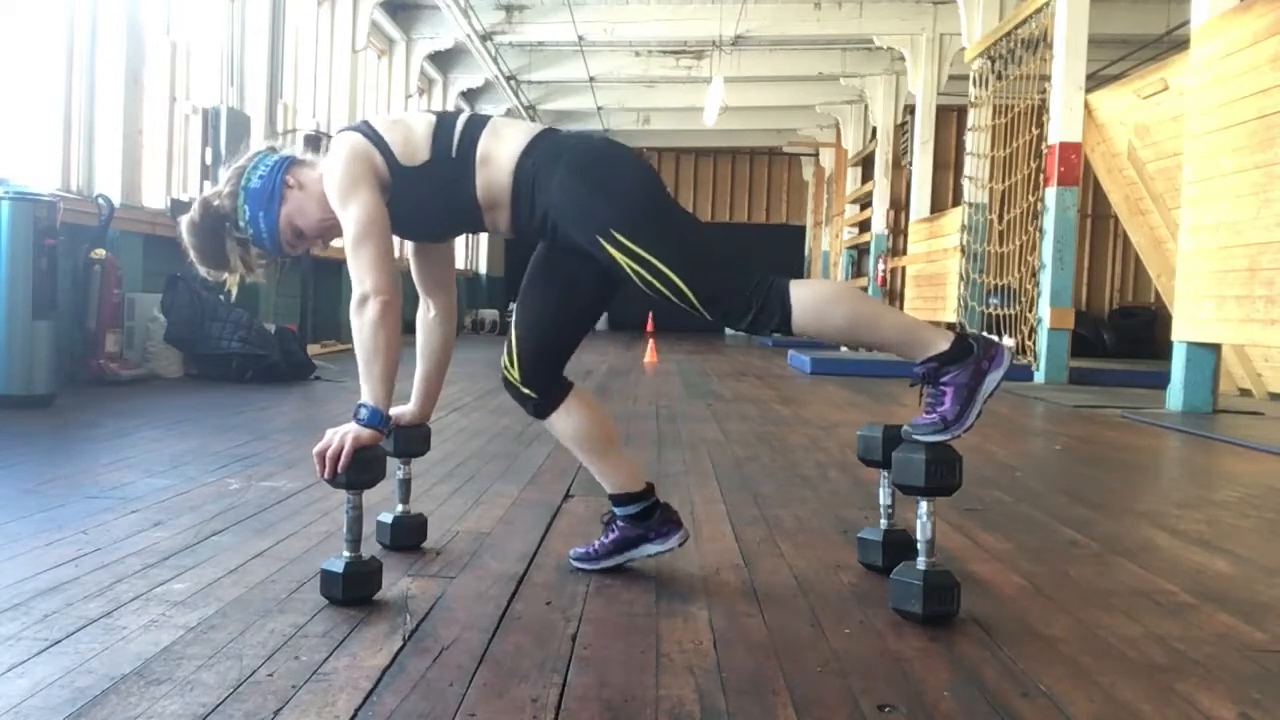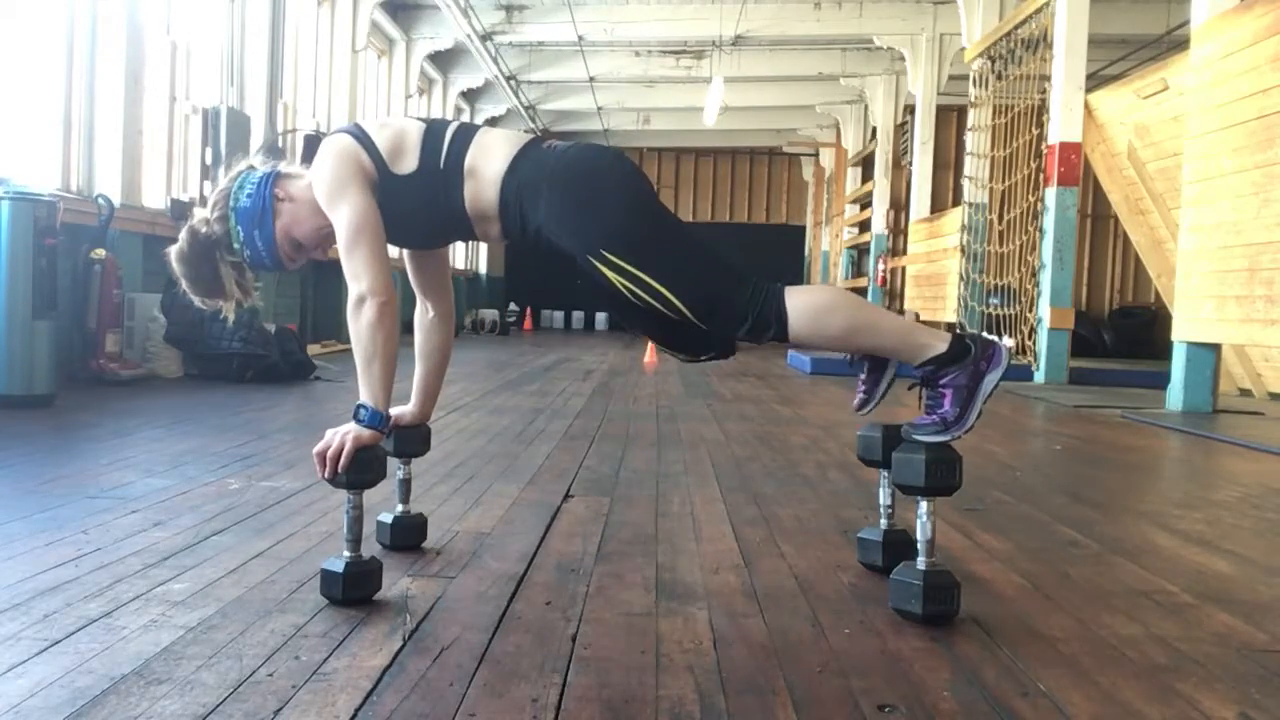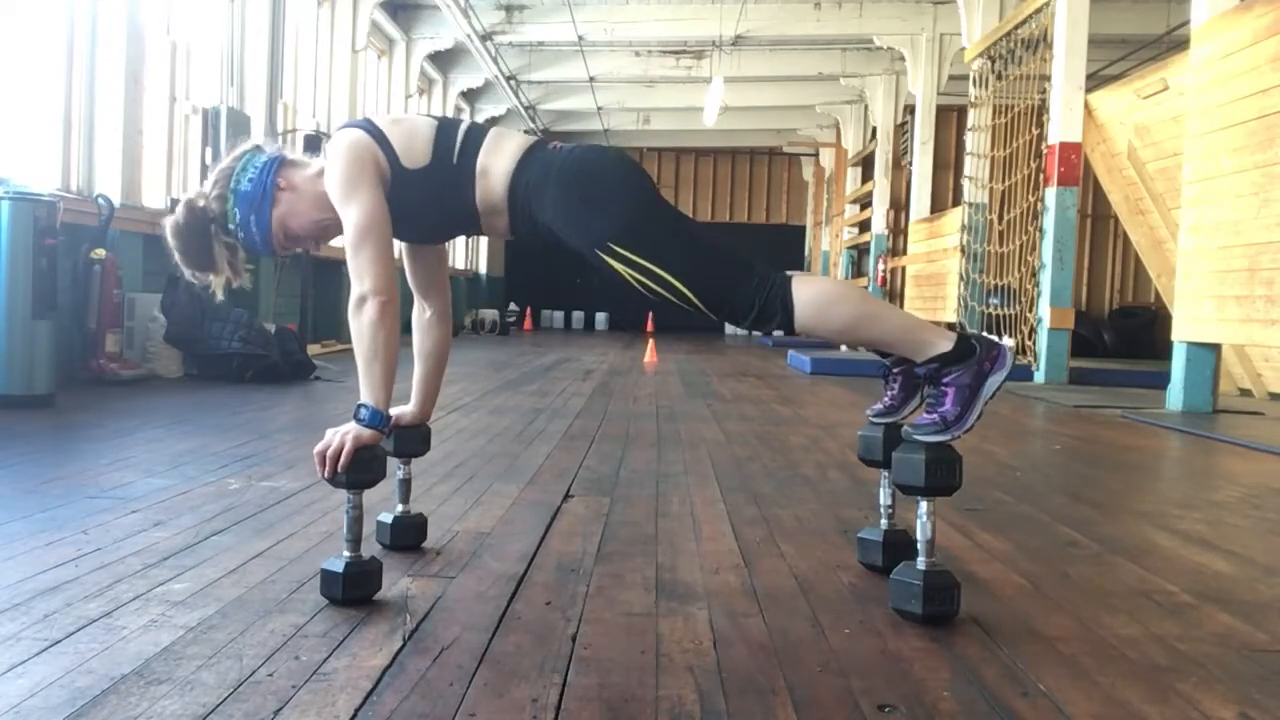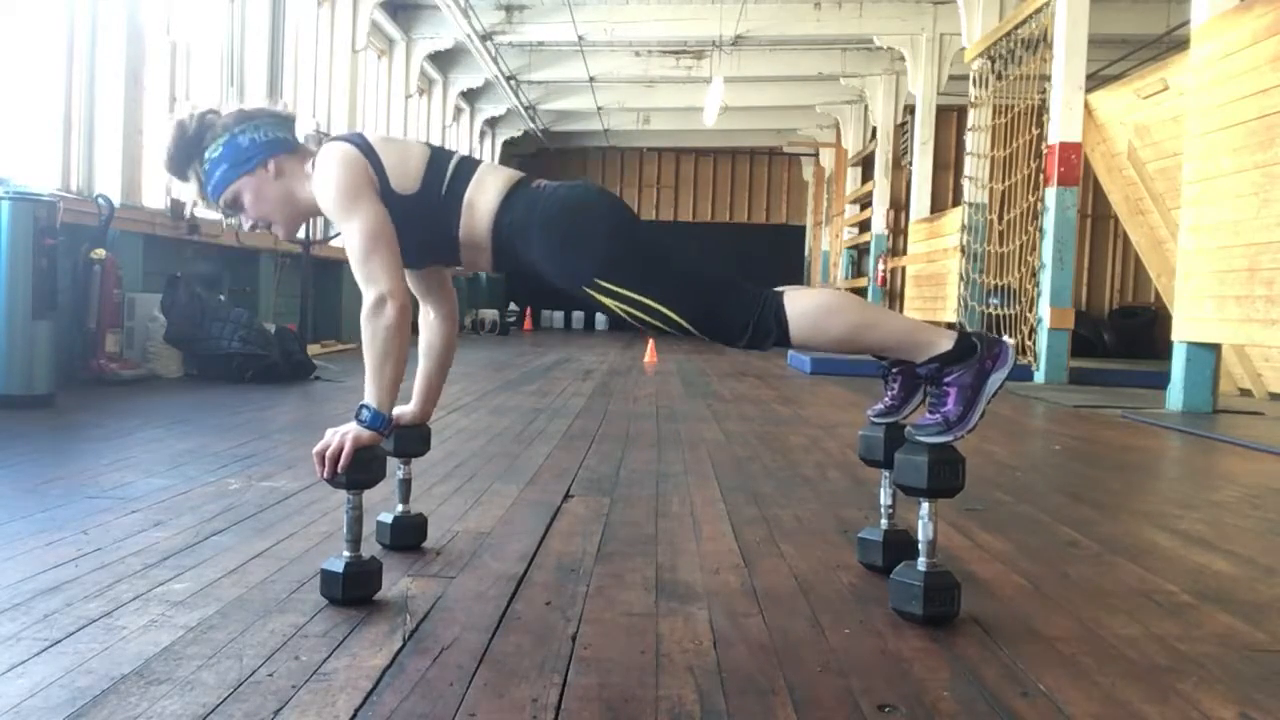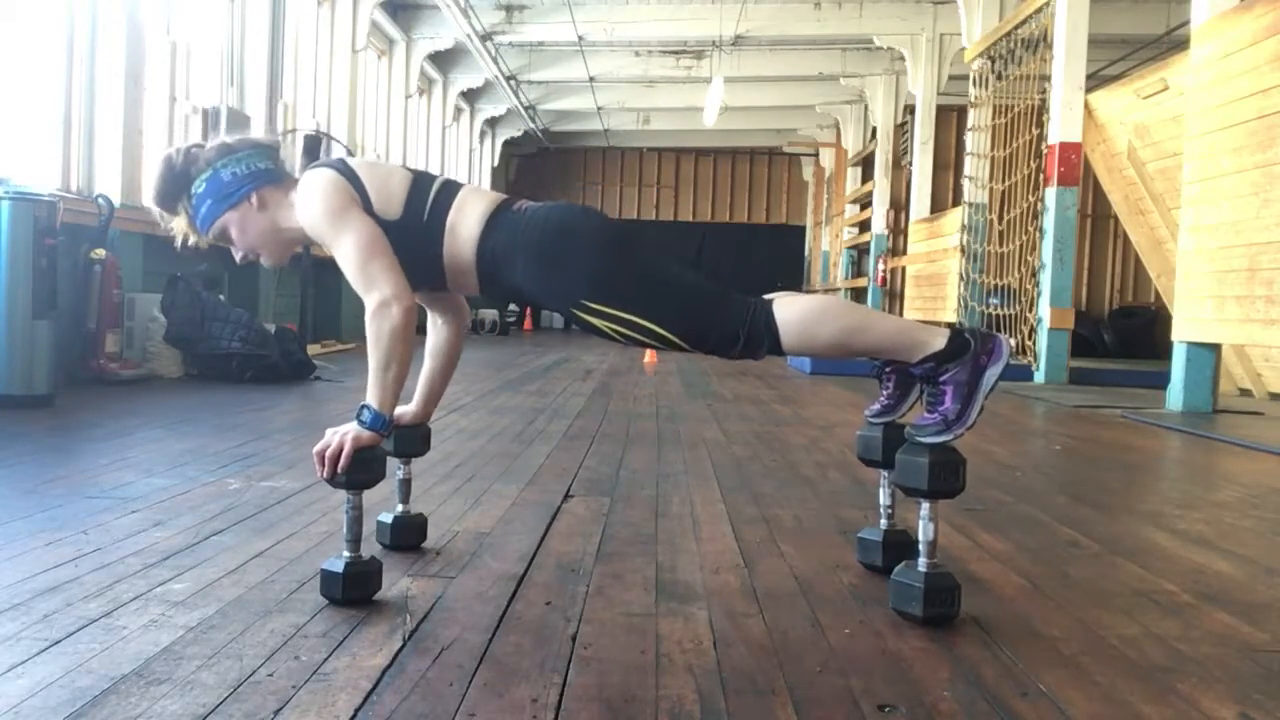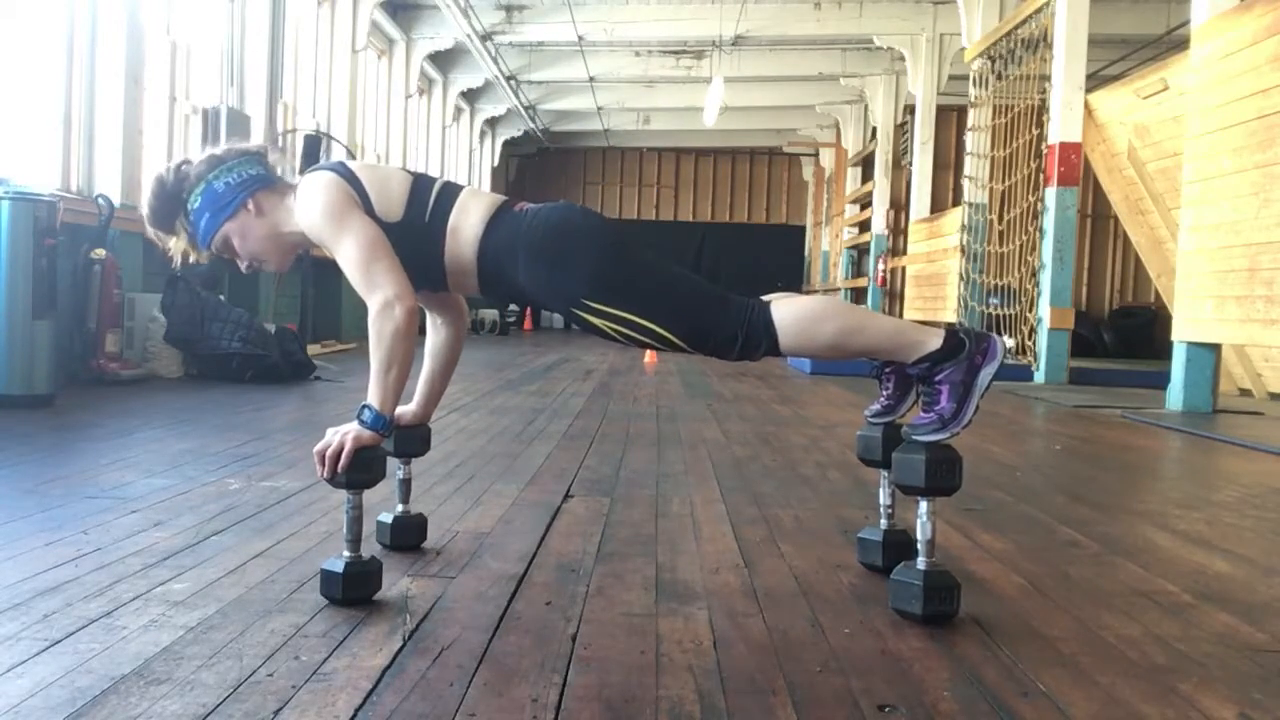
dt=0.5s
person 1, frame 1
left shoulder: (347, 162)
right shoulder: (386, 189)
left elbow: (377, 299)
right elbow: (436, 303)
left wrist: (370, 419)
right wrist: (417, 410)
left hip: (583, 185)
right hip: (570, 204)
left knee: (749, 300)
right knee: (528, 374)
left ankle: (954, 355)
right ankle: (641, 512)
person 1, frame 2
left shoulder: (335, 168)
right shoulder: (388, 195)
left elbow: (371, 300)
right elbow: (435, 305)
left wrist: (370, 415)
right wrist: (417, 410)
left hip: (578, 197)
right hip: (575, 199)
left knee: (744, 313)
right knee: (694, 332)
left ankle: (950, 354)
right ankle: (876, 340)
person 1, frame 3
left shoulder: (346, 158)
right shoulder: (390, 187)
left elbow: (373, 296)
right elbow: (432, 302)
left wrist: (370, 415)
right wrist: (418, 409)
left hip: (584, 194)
right hip: (580, 195)
left knee: (757, 299)
right knee: (746, 296)
left ankle: (958, 355)
right ankle: (912, 358)
person 1, frame 4
left shoulder: (336, 168)
right shoulder: (372, 190)
left elbow: (385, 300)
right elbow: (437, 304)
left wrist: (372, 417)
right wrist: (419, 408)
left hip: (567, 233)
right hip: (566, 228)
left knee: (750, 319)
right knee: (746, 312)
left ankle: (955, 351)
right ankle: (910, 359)
person 1, frame 5
left shoulder: (318, 196)
right shoulder: (348, 200)
left elbow: (389, 305)
right elbow: (447, 311)
left wrist: (373, 418)
right wrist: (418, 412)
left hip: (557, 257)
right hip: (557, 248)
left knee: (745, 329)
right knee: (740, 322)
left ankle: (950, 349)
right ankle: (907, 357)
person 1, frame 6
left shoulder: (321, 197)
right shoulder: (353, 203)
left elbow: (392, 307)
right elbow: (446, 313)
left wrist: (373, 418)
right wrist: (418, 412)
left hip: (557, 257)
right hip: (552, 247)
left knee: (742, 331)
right knee: (738, 324)
left ankle: (945, 349)
right ankle: (904, 358)
